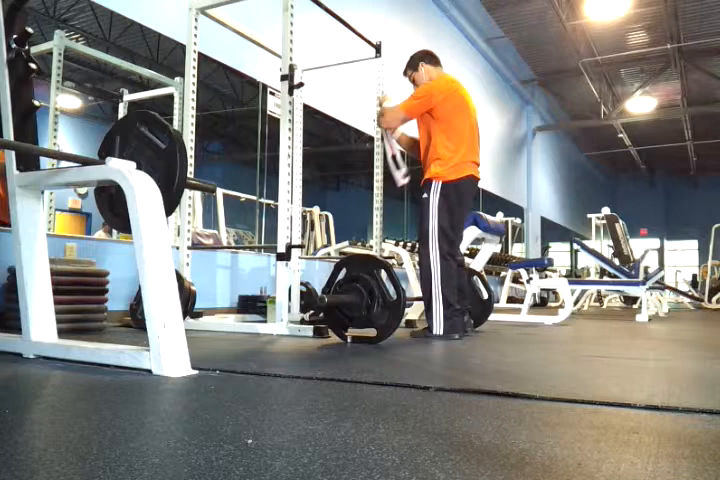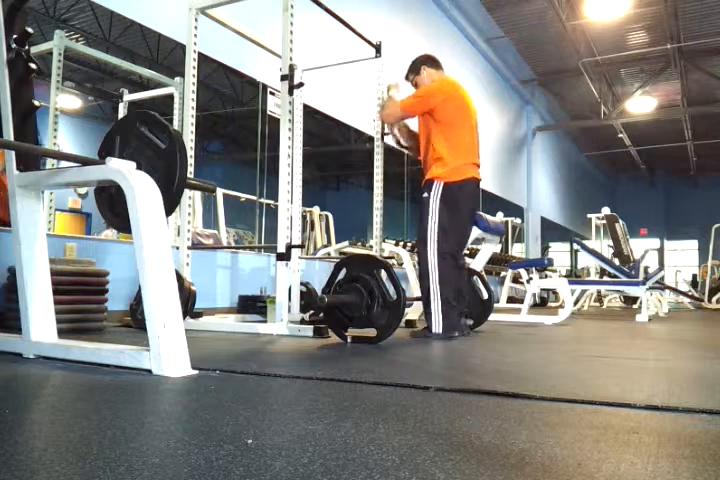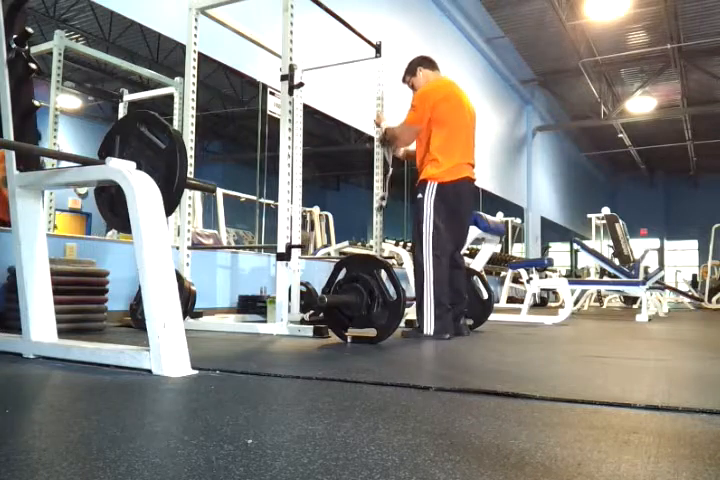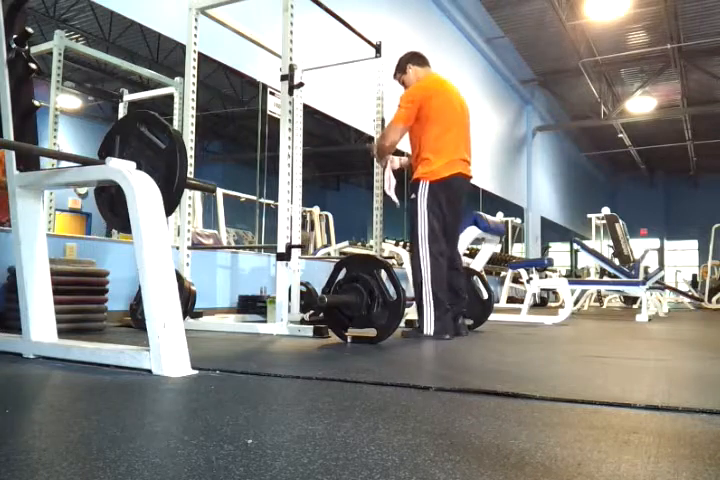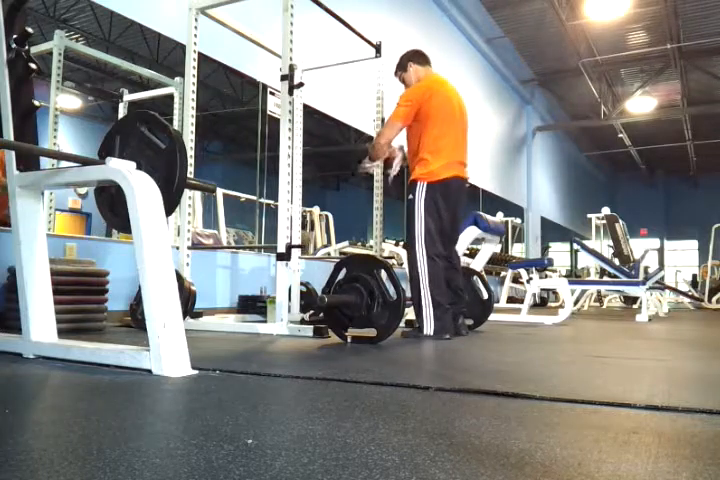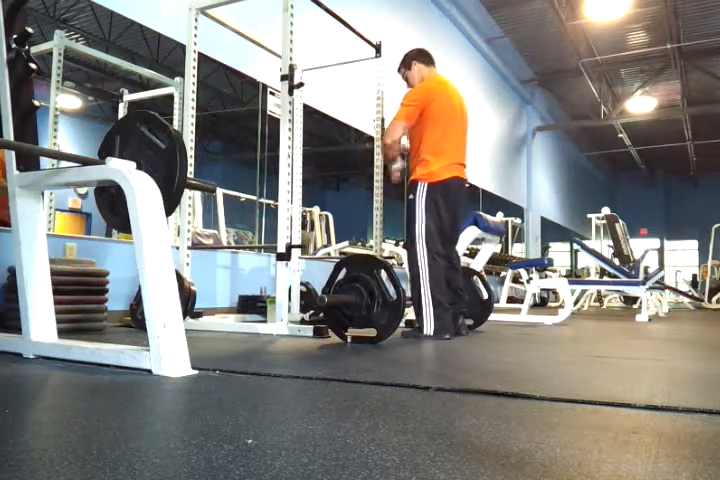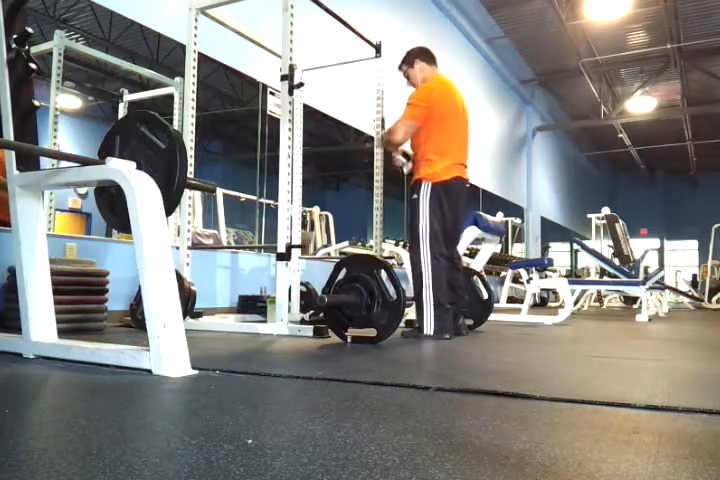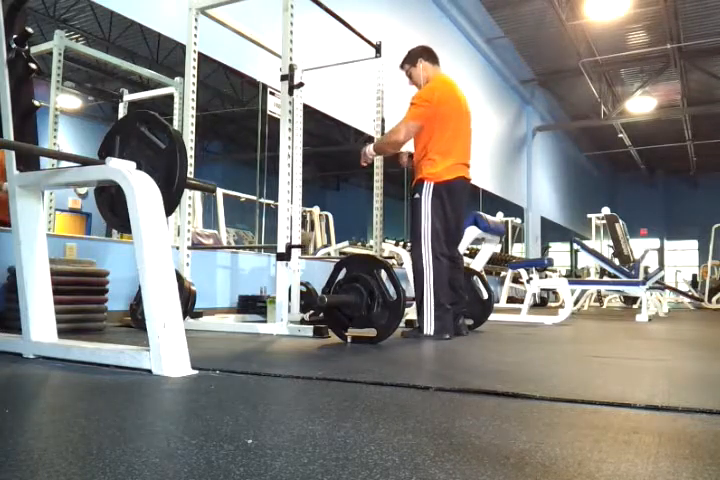
dt=0.3s
person 1, frame 1
left shoulder: (434, 88)
right shoulder: (457, 91)
left elbow: (388, 121)
left wrist: (384, 111)
right wrist: (402, 140)
left hip: (445, 179)
right hip: (464, 177)
left knee: (436, 251)
right knee: (448, 250)
left ankle: (442, 325)
right ankle: (458, 317)
person 1, frame 2
left shoulder: (435, 90)
right shoulder: (459, 95)
left elbow: (387, 116)
left wrist: (391, 96)
right wrist: (402, 131)
left hip: (446, 181)
right hip: (466, 180)
left knee: (434, 250)
right knee: (451, 252)
left ankle: (441, 323)
right ankle: (454, 319)
person 1, frame 3
left shoulder: (428, 93)
right shoulder: (461, 97)
left elbow: (403, 137)
left wrist: (384, 129)
right wrist: (408, 153)
left hip: (440, 181)
right hip: (462, 180)
left knee: (430, 251)
right knee: (450, 251)
left ankle: (434, 324)
right ankle: (456, 320)
person 1, frame 4
left shoulder: (417, 91)
right shoulder: (454, 93)
left elbow: (389, 139)
left wrist: (381, 156)
right wrist: (405, 161)
left hip: (434, 179)
right hip: (458, 176)
left knee: (428, 251)
right knee: (447, 249)
left ankle: (435, 324)
right ankle: (456, 319)
person 1, frame 5
left shoulder: (419, 92)
right shoulder: (452, 93)
left elbow: (385, 138)
left wrist: (373, 159)
right wrist: (402, 154)
left hip: (431, 180)
right hip: (455, 178)
left knee: (425, 251)
right knee: (445, 250)
left ankle: (433, 324)
right ankle: (455, 319)
person 1, frame 6
left shoulder: (422, 92)
right shoulder: (454, 94)
left elbow: (391, 138)
left wrist: (392, 163)
right wrist: (404, 155)
left hip: (431, 181)
right hip: (454, 179)
left knee: (425, 251)
right knee: (445, 250)
left ankle: (434, 324)
right ankle: (455, 318)
person 1, frame 7
left shoulder: (427, 92)
right shoulder: (453, 93)
left elbow: (397, 135)
left wrist: (383, 142)
right wrist: (411, 160)
left hip: (434, 182)
right hip: (454, 179)
left knee: (429, 251)
right knee: (446, 250)
left ankle: (434, 324)
right ankle: (455, 318)
person 1, frame 8
left shoulder: (431, 92)
right shoulder: (455, 92)
left elbow: (400, 136)
left wrist: (371, 150)
right wrist: (416, 158)
left hip: (436, 181)
right hip: (456, 179)
left knee: (429, 251)
right knee: (447, 251)
left ankle: (433, 324)
right ankle: (454, 319)
